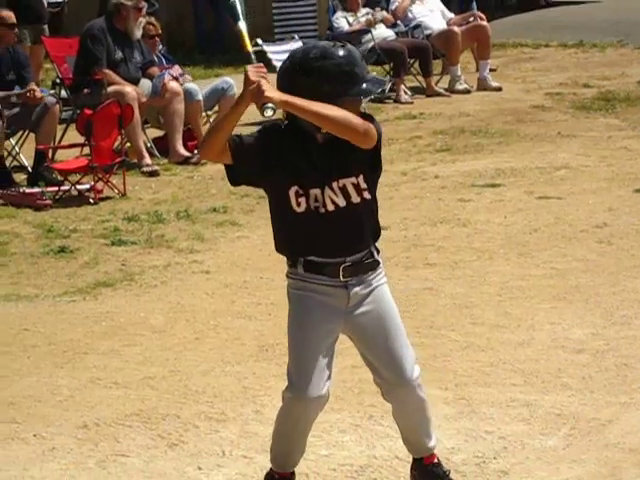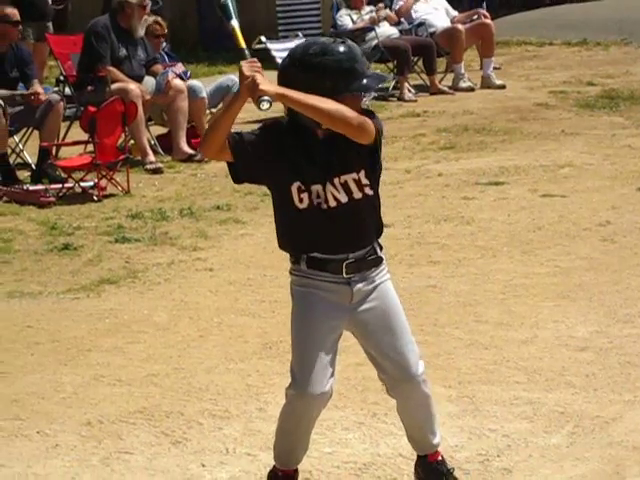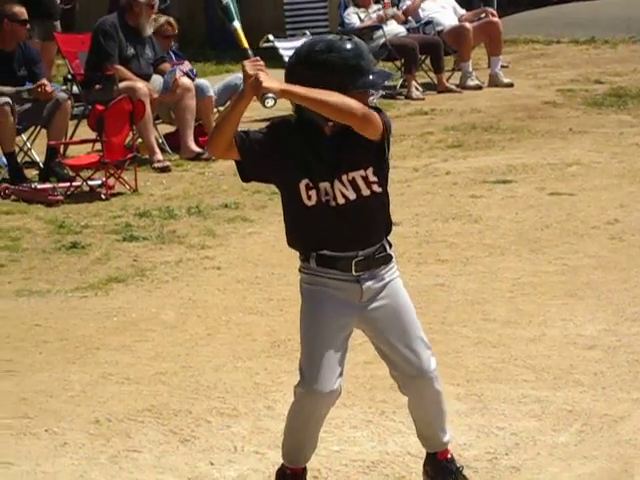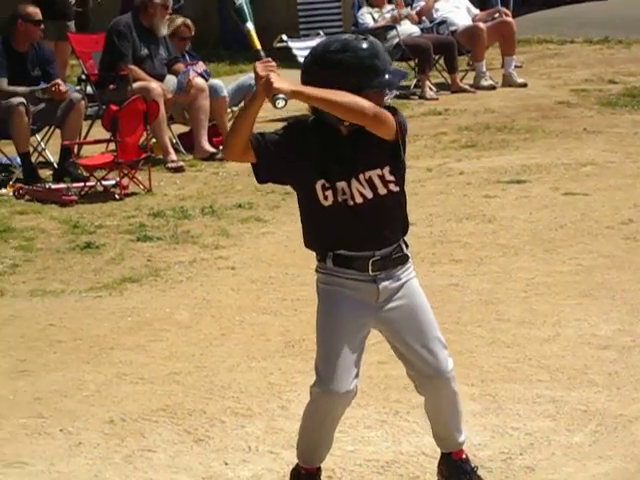
dt=0.1s
person 1, frame 1
left shoulder: (358, 138)
right shoulder: (275, 144)
left elbow: (361, 131)
right elbow: (211, 151)
left wrist: (282, 98)
right wrist: (245, 99)
left hip: (367, 279)
right hip: (311, 287)
left knee: (404, 380)
right knee: (306, 393)
person 1, frame 2
left shoulder: (366, 132)
right shoulder: (277, 141)
left elbow: (354, 123)
right elbow: (211, 148)
left wrist: (276, 91)
right wrist: (243, 95)
left hip: (370, 276)
right hip: (314, 283)
left knee: (409, 376)
right knee: (309, 389)
person 1, frame 3
left shoulder: (373, 128)
right shoulder: (285, 138)
left elbow: (361, 117)
right elbow: (218, 147)
left wrist: (281, 87)
right wrist: (247, 93)
left hip: (380, 273)
right hip: (324, 282)
left knee: (420, 372)
right knee: (318, 387)
person 1, frame 4
left shoulder: (390, 128)
right shoulder: (301, 140)
left elbow: (370, 116)
right elbow: (235, 150)
left wrist: (292, 89)
right wrist: (260, 94)
left hip: (397, 274)
right hip: (341, 282)
left knee: (438, 373)
right knee: (334, 388)
person 2, frame 1
left shoulder: (16, 53)
left elbow: (30, 86)
left wrist: (35, 93)
right wrist: (18, 96)
left knee: (50, 103)
left ankle: (40, 167)
person 2, frame 2
left shoulder: (19, 50)
left elbow: (34, 84)
left wrist: (38, 93)
right wrist: (21, 96)
left knee: (54, 101)
left ankle: (43, 165)
person 2, frame 3
left shoulder: (27, 49)
left elbow: (42, 82)
left wrist: (46, 89)
right wrist: (29, 91)
left hip: (19, 108)
left knee: (62, 99)
left ankle: (51, 163)
person 2, frame 4
left shoulder: (41, 49)
left elbow: (58, 83)
left wrist: (60, 89)
right wrist: (41, 90)
left hip: (33, 107)
left knee: (76, 100)
right knee: (18, 104)
left ankle: (65, 163)
right ankle: (28, 169)
person 3, frame 1
left shoulder: (132, 32)
right shoulder: (97, 30)
left elbow: (148, 65)
right elbow: (99, 72)
left wrist: (161, 76)
right wrist: (133, 89)
left hip: (133, 88)
left knee: (174, 89)
right knee: (128, 95)
left ankle: (176, 150)
right ankle: (142, 157)
person 3, frame 2
left shoulder: (136, 29)
right shoulder: (101, 27)
left elbow: (151, 63)
right elbow: (103, 70)
right wrist: (137, 87)
left hip: (136, 85)
left knee: (178, 86)
right knee: (131, 92)
left ankle: (180, 147)
right ankle: (146, 154)
person 3, frame 3
left shoulder: (143, 29)
right shoulder: (109, 26)
left elbow: (159, 61)
right elbow: (111, 68)
right wrist: (145, 85)
left hip: (144, 84)
left knee: (185, 84)
right knee: (139, 90)
left ankle: (188, 146)
right ankle: (154, 153)
person 3, frame 4
left shoulder: (158, 29)
right shoulder: (122, 26)
left elbow: (173, 61)
right elbow: (125, 68)
left wrist: (186, 73)
right wrist: (159, 86)
left hip: (158, 84)
left knee: (199, 85)
right knee: (153, 91)
left ankle: (201, 146)
right ankle: (168, 153)
